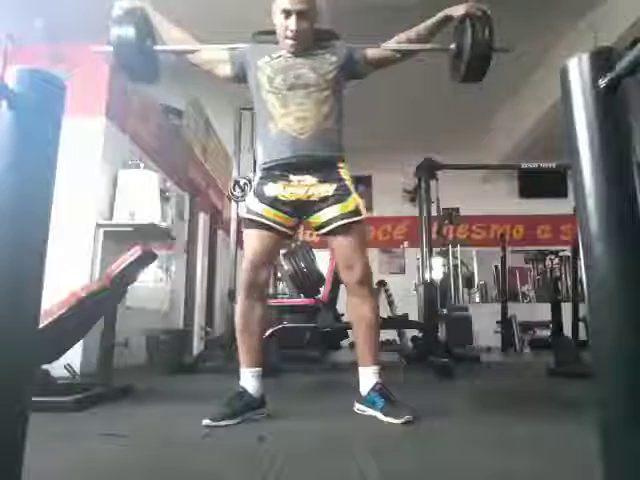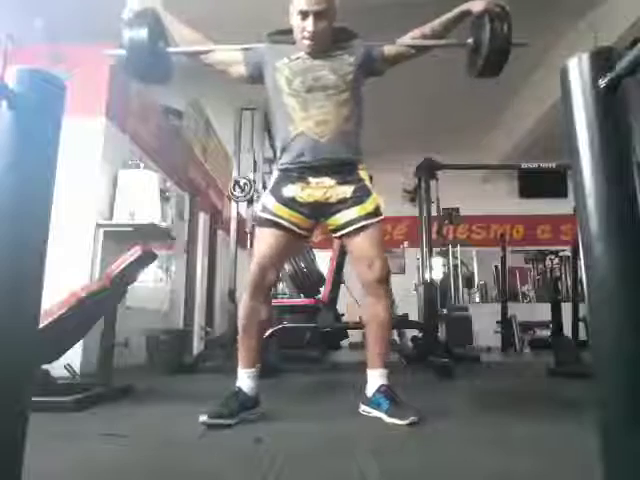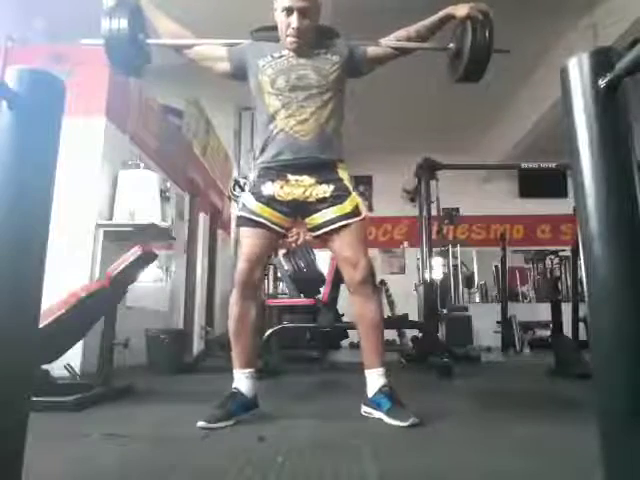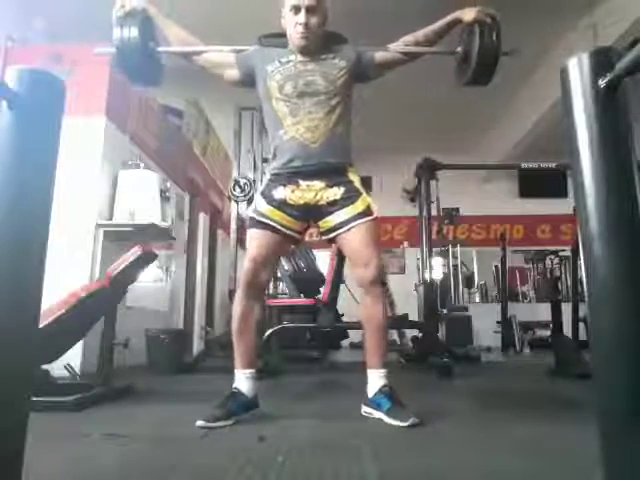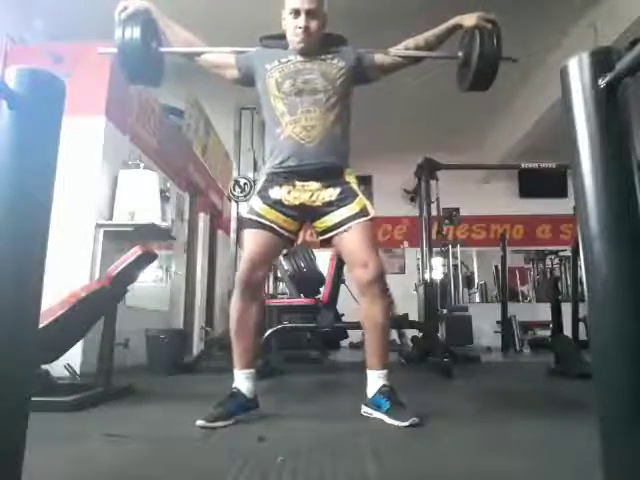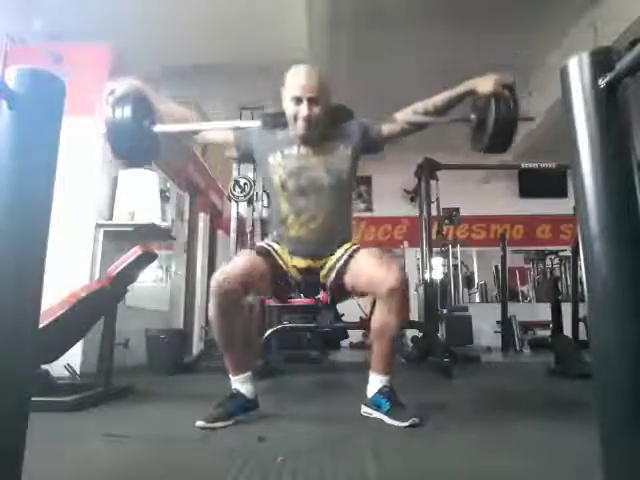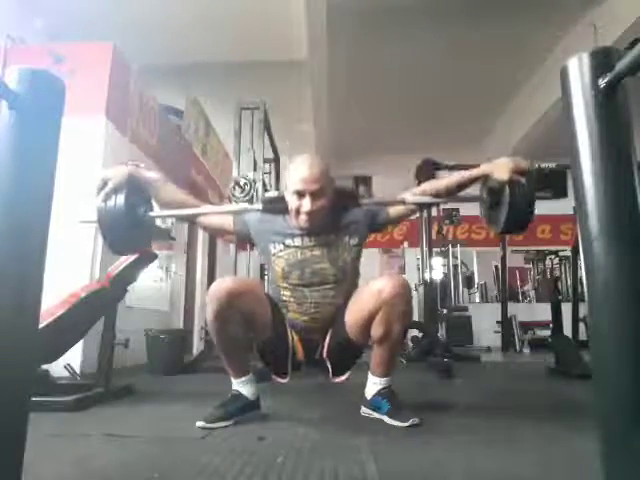
dt=0.7s
person 1, frame 1
left shoulder: (339, 55)
right shoulder: (253, 57)
left elbow: (397, 48)
right elbow: (193, 51)
left hip: (329, 178)
right hip: (273, 179)
left knee: (358, 278)
right knee: (251, 280)
left ankle: (370, 388)
right ankle: (250, 390)
person 1, frame 2
left shoulder: (356, 54)
right shoulder: (270, 57)
left elbow: (413, 42)
right elbow: (209, 53)
left hip: (346, 179)
right hip: (291, 180)
left knee: (376, 277)
right knee: (258, 279)
left ankle: (377, 389)
right ankle: (245, 389)
person 1, frame 3
left shoulder: (339, 54)
right shoulder: (252, 54)
left elbow: (396, 43)
right elbow: (190, 46)
left hip: (327, 178)
right hip: (271, 178)
left knee: (361, 277)
right knee: (245, 278)
left ankle: (377, 390)
right ankle: (243, 390)
person 1, frame 4
left shoulder: (347, 58)
right shoulder: (262, 60)
left elbow: (404, 49)
right elbow: (200, 53)
left hip: (337, 182)
right hip: (283, 183)
left knee: (372, 276)
right knee: (251, 278)
left ankle: (377, 390)
right ankle: (243, 390)
person 1, frame 5
left shoulder: (347, 60)
right shoulder: (261, 61)
left elbow: (405, 52)
right elbow: (198, 52)
left hip: (334, 183)
right hip: (279, 183)
left knee: (371, 276)
right knee: (247, 278)
left ankle: (378, 391)
right ankle: (243, 390)
person 1, frame 6
left shoulder: (351, 136)
right shoulder: (262, 140)
left elbow: (412, 117)
right elbow: (196, 127)
left wrist: (471, 87)
right wrist: (142, 90)
left hip: (337, 255)
right hip: (283, 254)
left knee: (393, 281)
right knee: (224, 284)
left ankle: (378, 392)
right ankle: (242, 391)
person 1, frame 7
left shoulder: (357, 221)
right shoulder: (262, 225)
left elbow: (422, 194)
right elbow: (193, 209)
left wrist: (485, 169)
right wrist: (135, 174)
left hip: (341, 335)
right hip: (282, 337)
left knee: (395, 287)
right knee: (222, 292)
left ankle: (377, 391)
right ankle: (244, 392)
